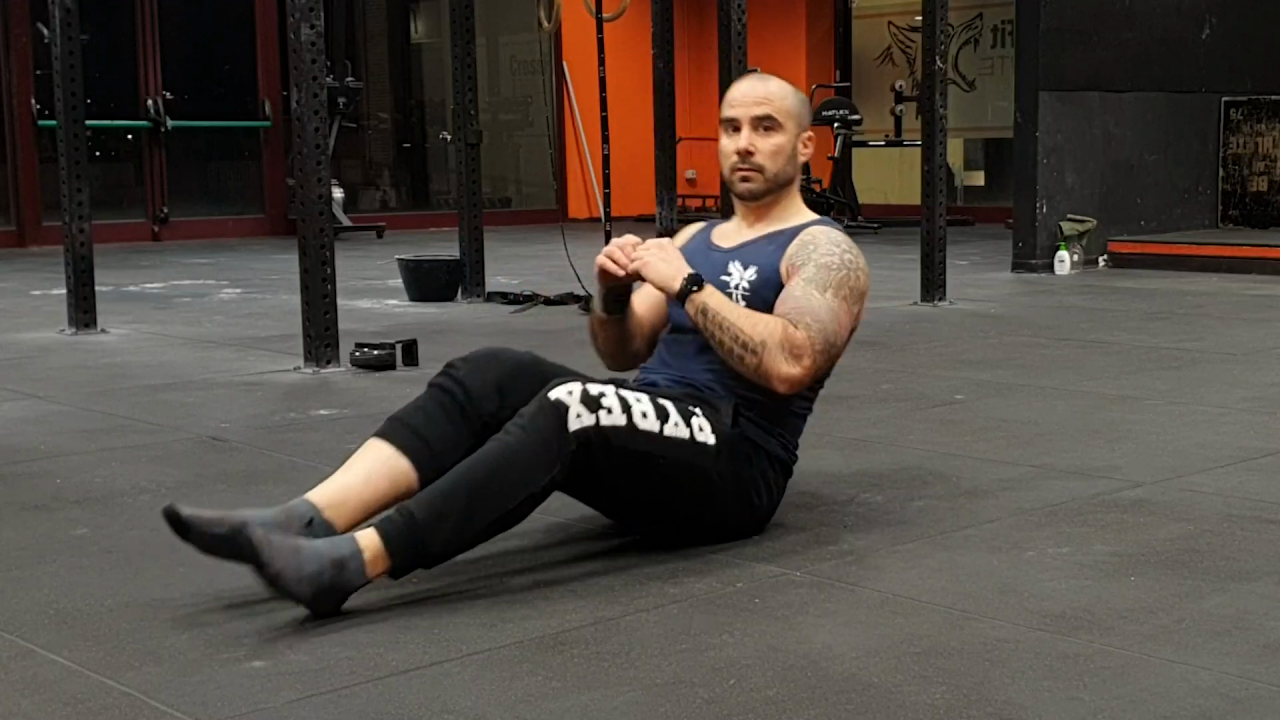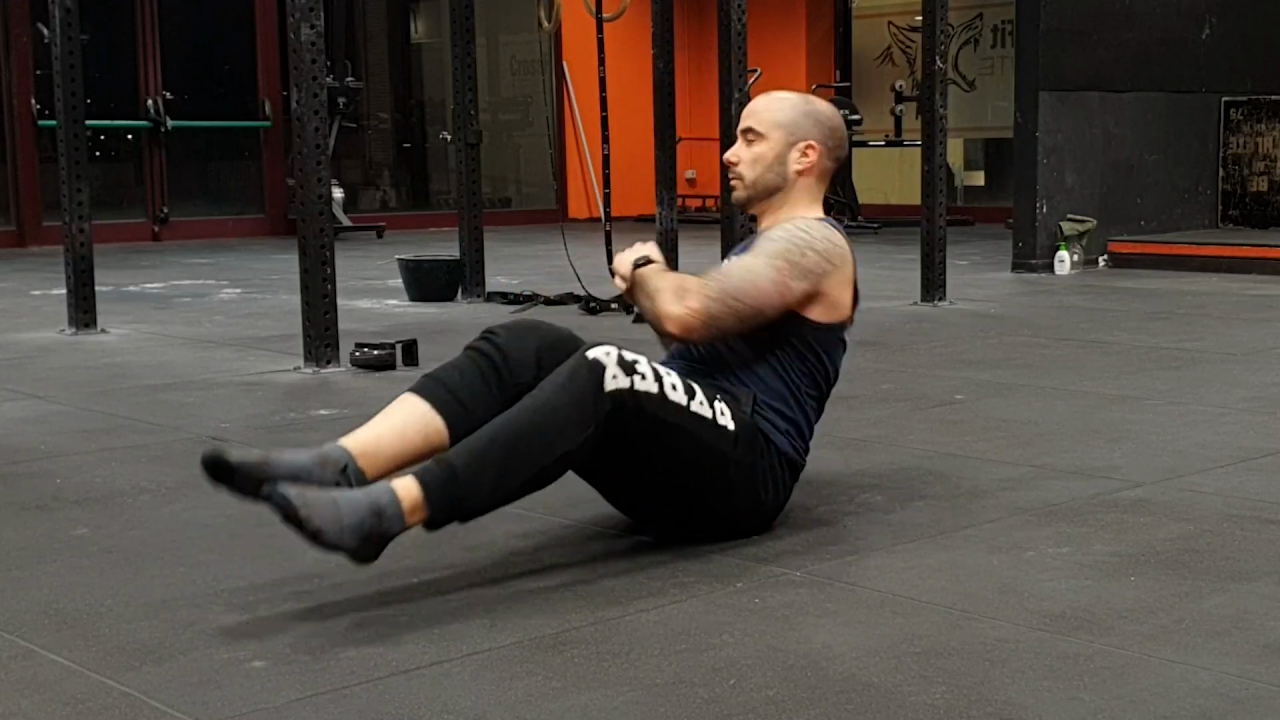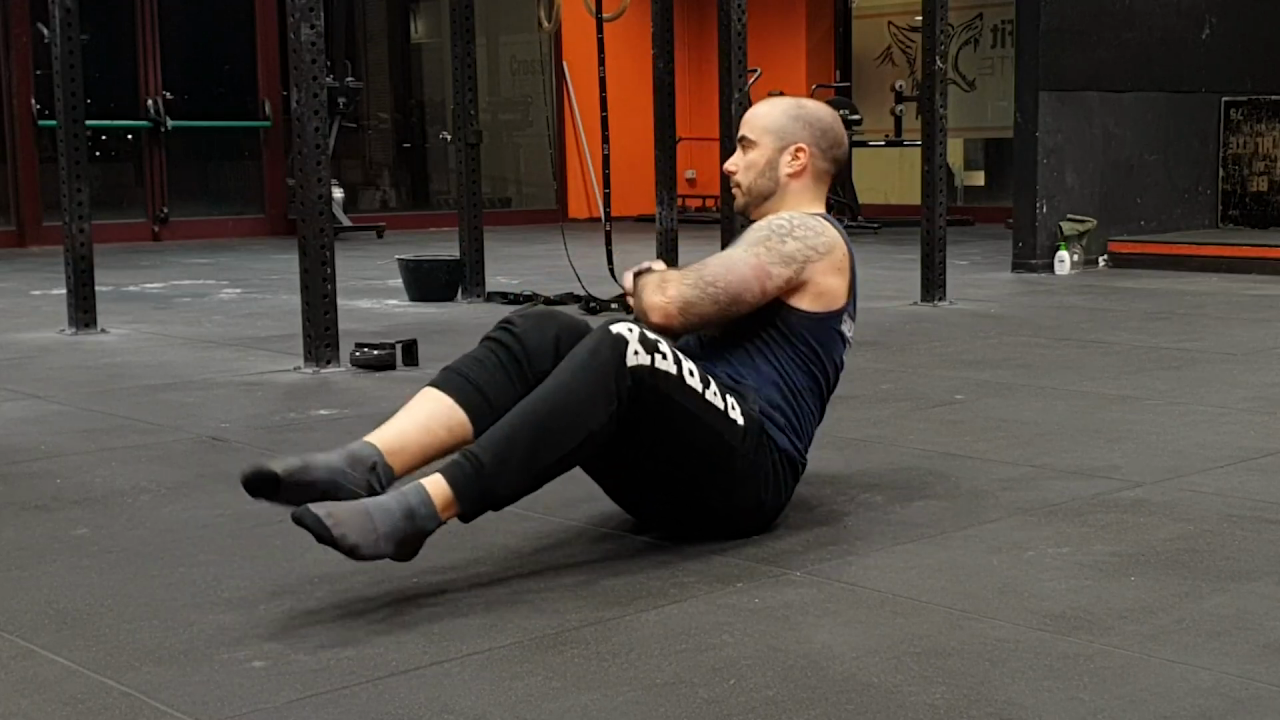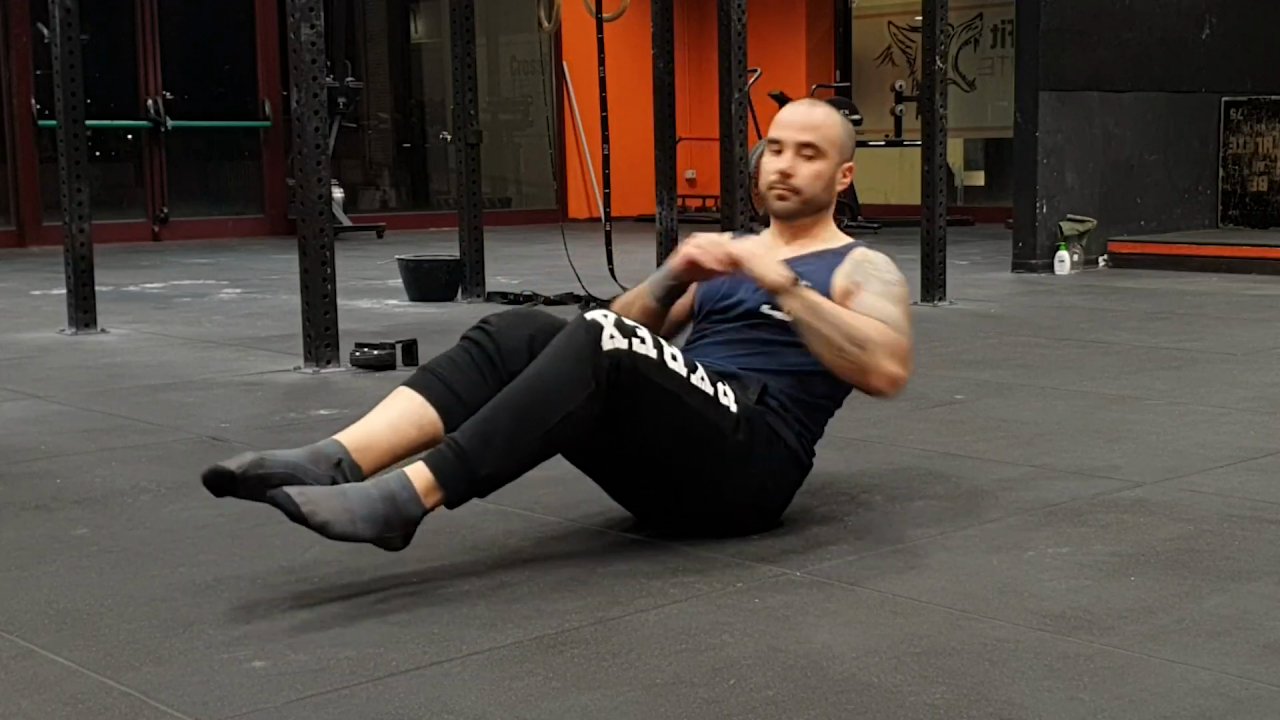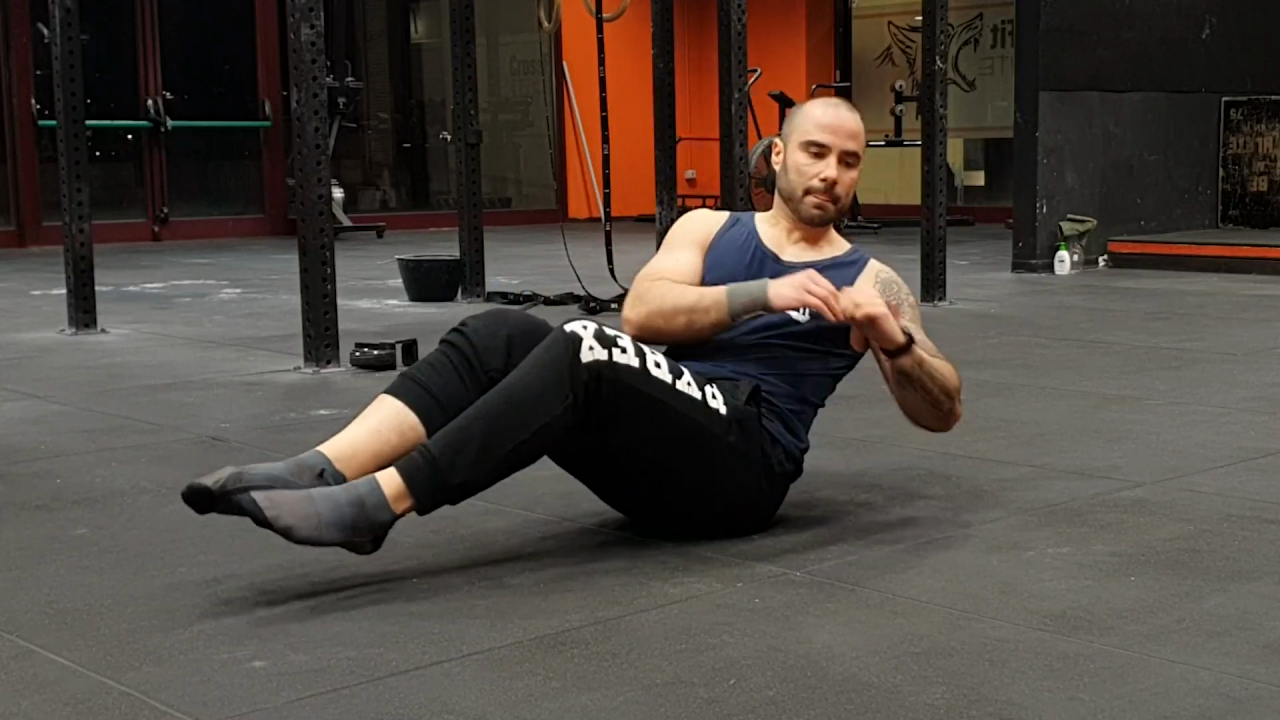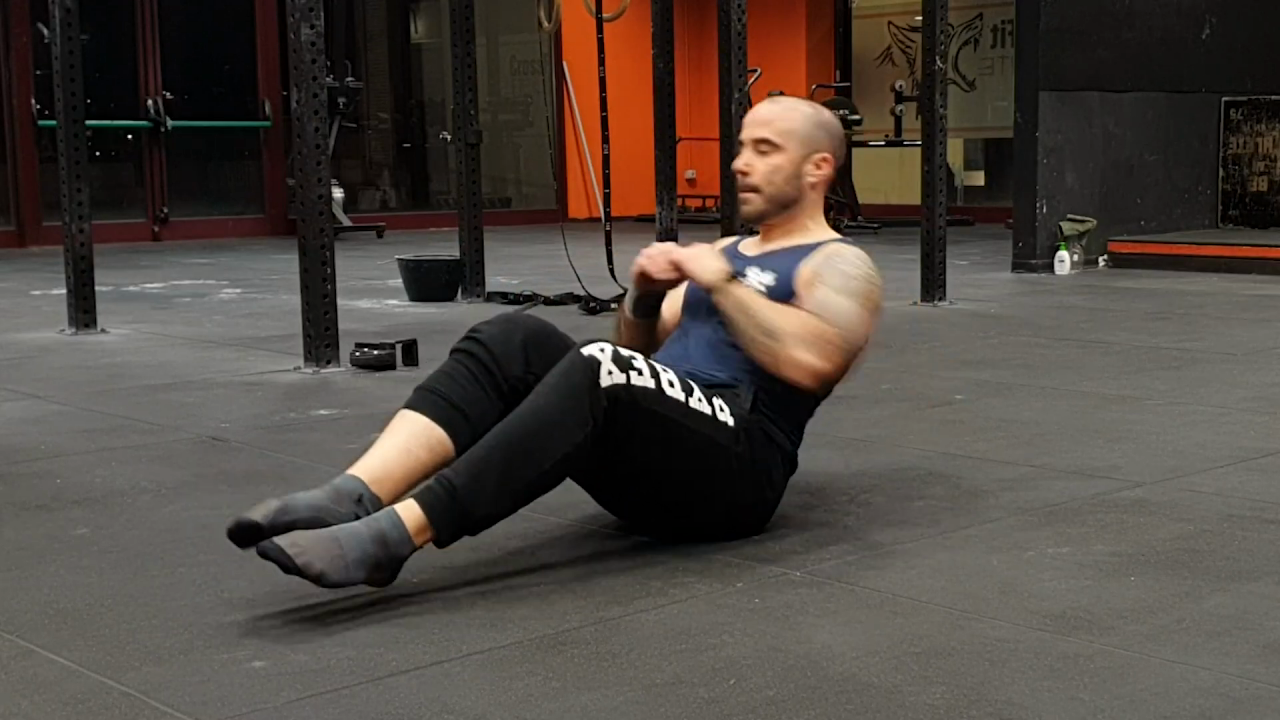
dt=0.3s
person 1, frame 1
left shoulder: (827, 254)
right shoulder: (699, 239)
left elbow: (788, 366)
right elbow: (622, 352)
left wrist: (682, 284)
right wrist: (615, 290)
left hip: (732, 470)
right hip: (648, 444)
left knee: (569, 410)
right knee: (493, 374)
left ankle: (351, 561)
right ankle: (306, 520)
person 1, frame 2
left shoulder: (812, 244)
right shoulder: (766, 245)
left elbow: (685, 313)
left wrist: (647, 270)
right wrist: (647, 285)
left hip: (740, 471)
right hip: (664, 444)
left knee: (606, 370)
right knee: (527, 345)
left ankle: (384, 511)
right ankle: (336, 468)
person 1, frame 3
left shoulder: (806, 237)
right shoulder: (776, 250)
left elbow: (671, 308)
left wrist: (644, 281)
right wrist: (653, 296)
left hip: (743, 472)
right hip: (669, 458)
left knee: (624, 348)
right knee: (542, 333)
left ankle: (419, 508)
right ankle: (361, 468)
person 1, frame 4
left shoulder: (863, 268)
right shoulder: (738, 251)
left elbow: (886, 371)
right elbow: (633, 329)
left wrist: (781, 282)
right wrist: (678, 271)
left hip: (747, 463)
right hip: (662, 455)
left knee: (601, 341)
right knee: (520, 335)
left ankle: (402, 499)
right ankle: (330, 463)
person 1, frame 5
left shoulder: (870, 282)
right shoulder: (707, 228)
left elbow: (942, 408)
right elbow: (643, 317)
left wrist: (893, 337)
right wrist: (764, 295)
left hip: (738, 462)
right hip: (652, 446)
left knee: (584, 349)
right knee: (500, 337)
left ankle: (374, 503)
right ankle: (315, 474)
person 1, frame 6
left shoulder: (838, 268)
right shoulder: (723, 251)
left elbow: (806, 364)
right elbow: (636, 347)
left wrist: (718, 280)
right wrist: (648, 286)
left hip: (734, 466)
right hip: (646, 455)
left knee: (599, 370)
right knee: (514, 340)
left ankle: (395, 535)
right ankle: (351, 498)
